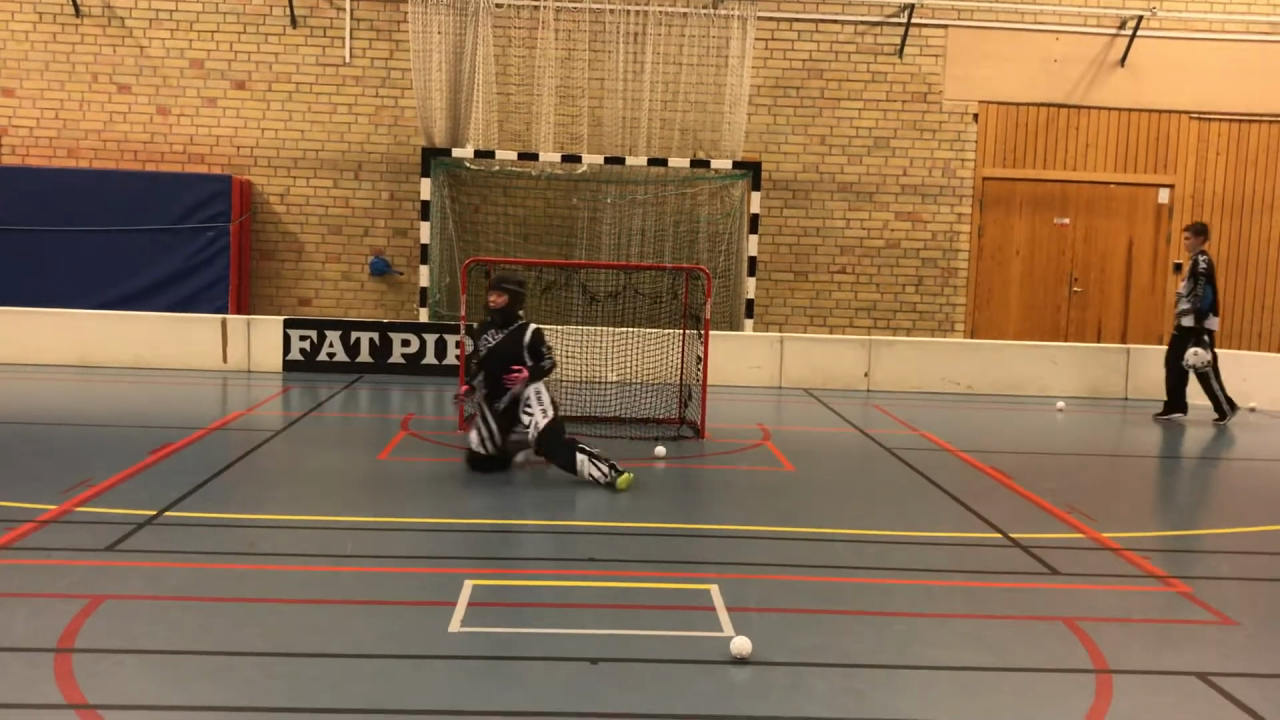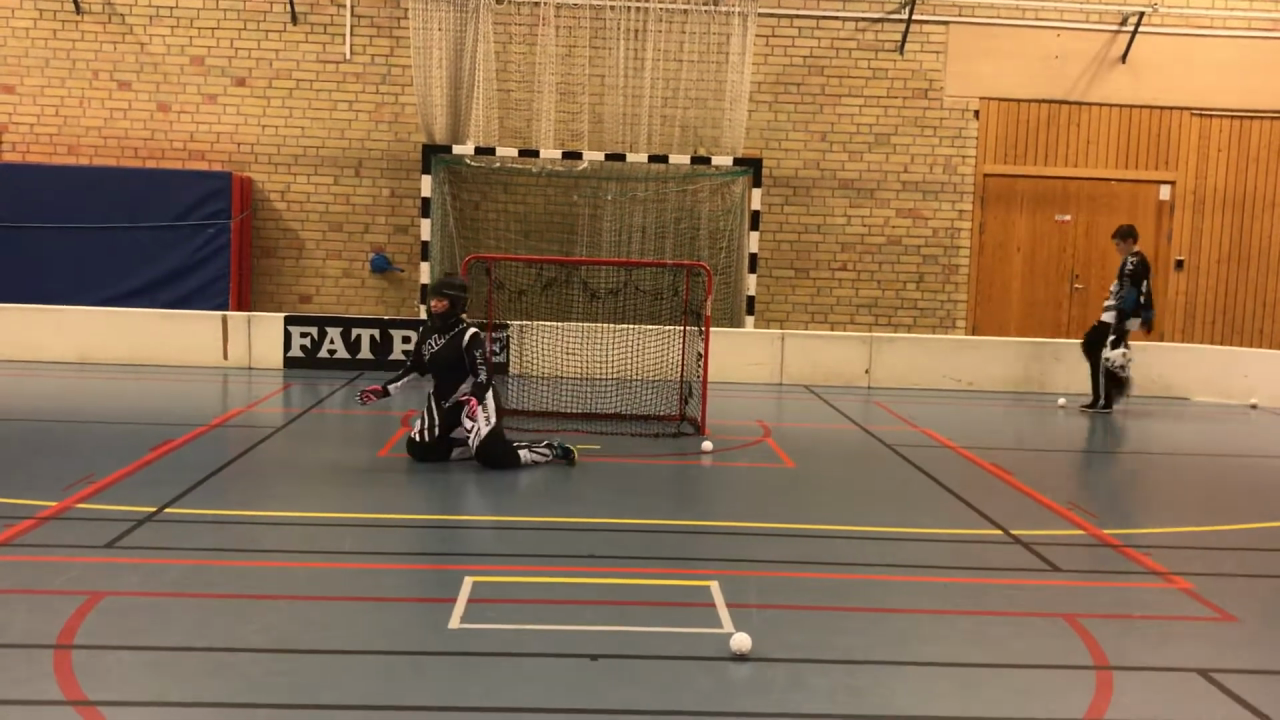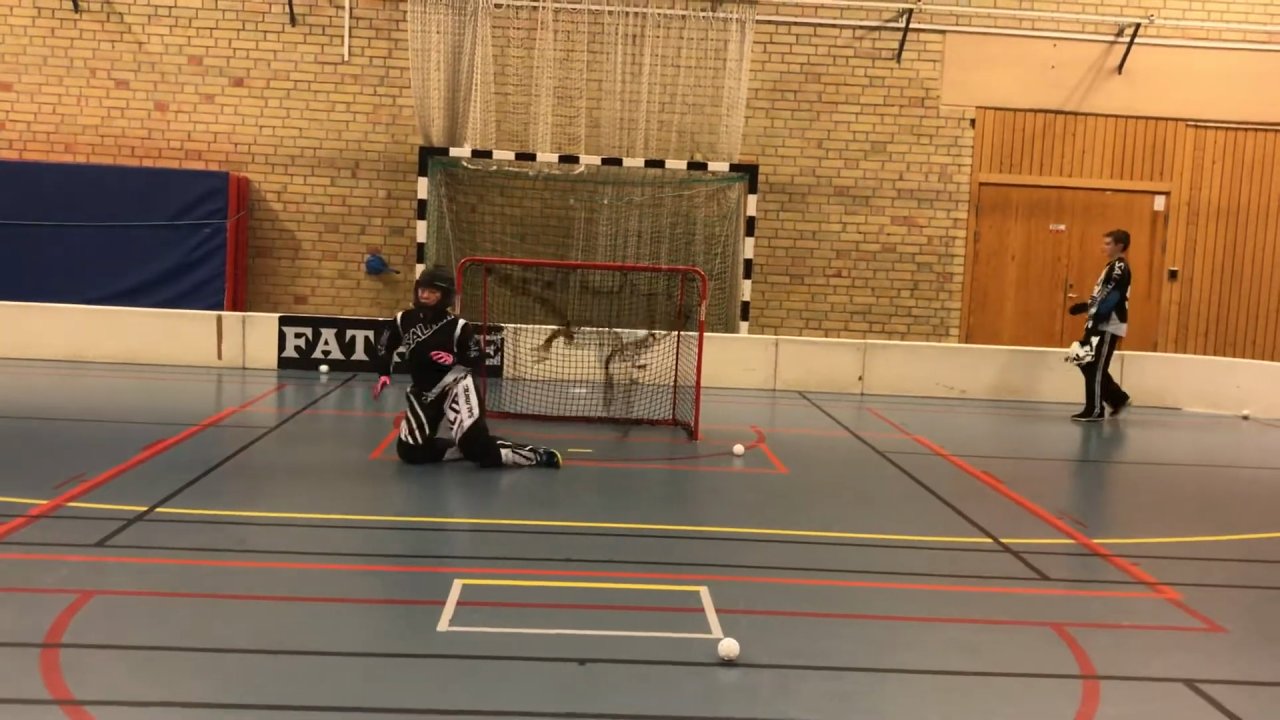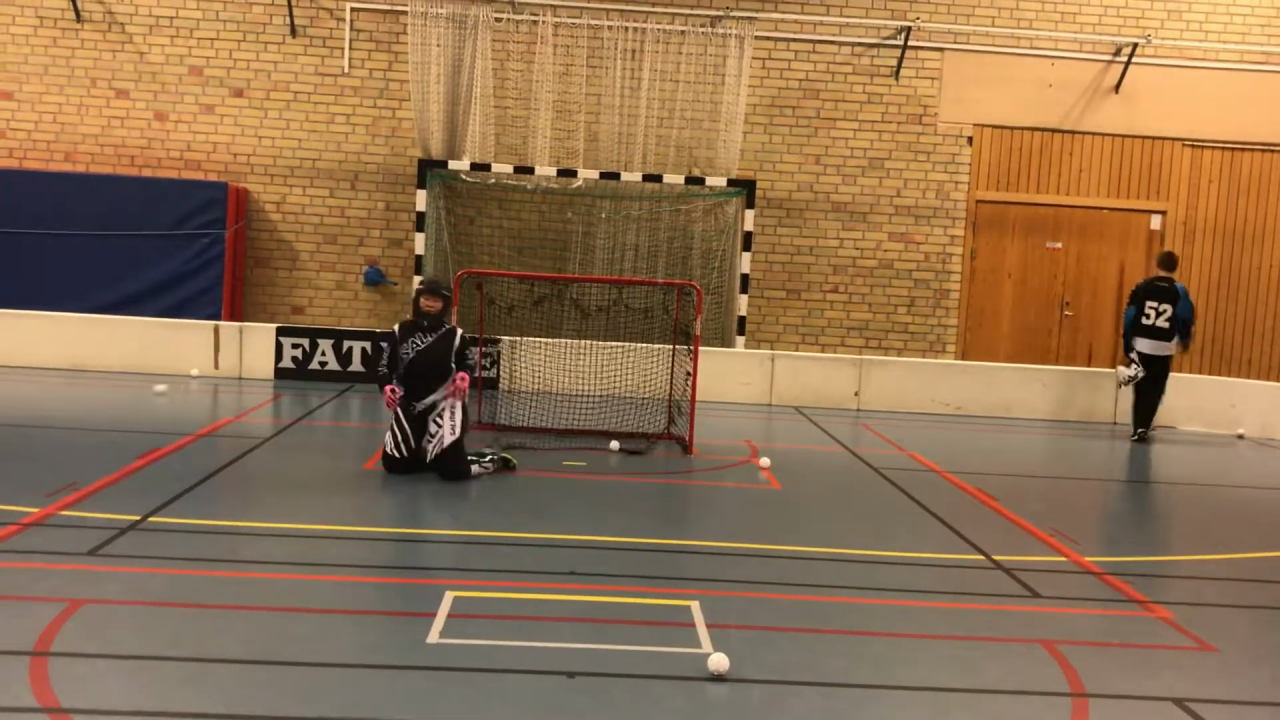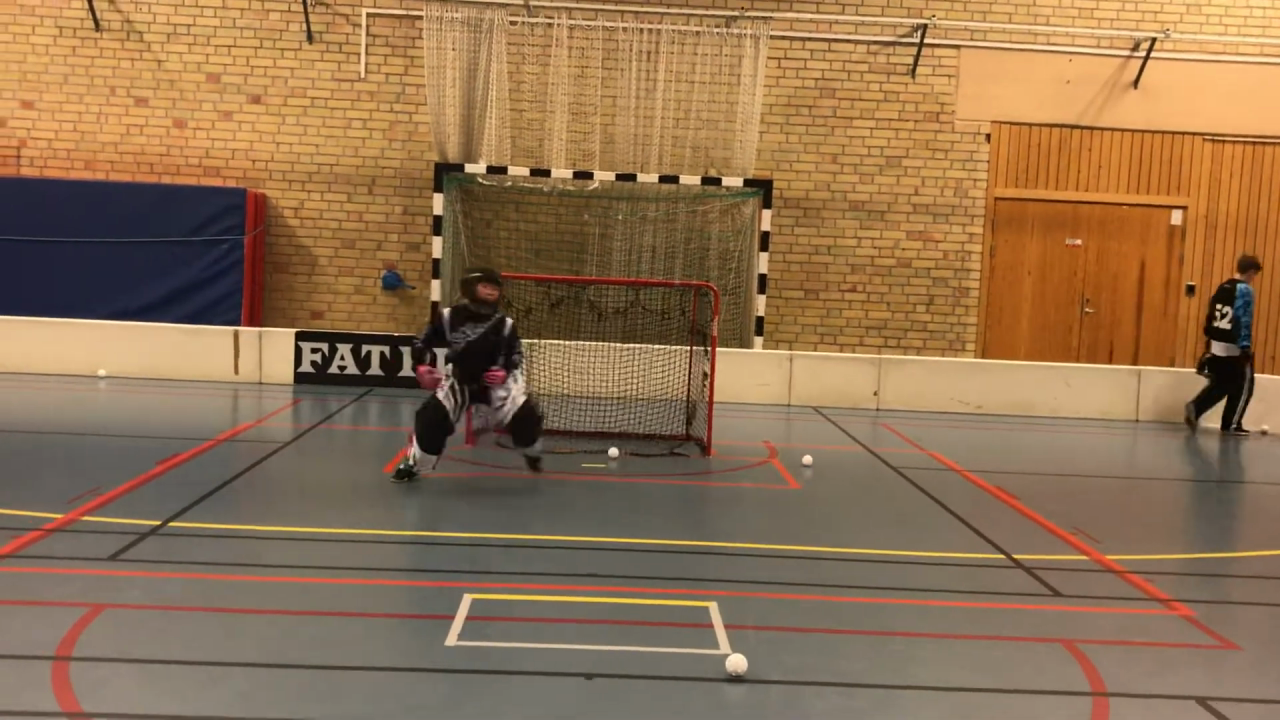
dt=0.7s
person 1, frame 1
left shoulder: (528, 331)
right shoulder: (483, 329)
left elbow: (548, 363)
right elbow: (477, 364)
left wrist: (528, 375)
right wrist: (469, 386)
left hip: (528, 394)
right hip: (494, 400)
left knee: (550, 439)
right knee: (479, 461)
left ankle: (608, 472)
right ankle: (531, 447)
person 1, frame 2
left shoulder: (469, 335)
right shoulder: (427, 331)
left elbow: (483, 375)
right elbow: (414, 368)
left wrist: (475, 398)
right wrist: (384, 389)
left hip: (474, 399)
right hip: (443, 400)
left knee: (493, 456)
right knee: (418, 448)
left ankle: (552, 450)
right ankle: (475, 445)
person 1, frame 3
left shoulder: (458, 326)
right shoulder: (403, 320)
left elbow: (477, 361)
right elbow: (385, 346)
left wrist: (453, 359)
right wrist: (384, 374)
left hip: (456, 388)
right hip: (422, 393)
left knee: (476, 442)
right knee: (410, 452)
left ankle: (537, 455)
right ankle: (465, 447)
person 1, frame 4
left shoulder: (453, 335)
right shoulder: (400, 332)
left elbow: (464, 363)
right elbow: (384, 365)
left wrist: (464, 374)
right wrist: (386, 386)
left hip: (443, 402)
right hip: (409, 403)
left knee: (451, 469)
right knee: (394, 464)
left ankle: (492, 460)
right ankle: (432, 456)
person 1, frame 5
left shoulder: (504, 324)
right shoulder: (449, 316)
left elbow: (515, 355)
right elbow: (423, 344)
left wrist: (504, 371)
right wrist: (421, 366)
left hip: (497, 380)
right hip: (460, 380)
left knee: (525, 417)
right knee: (432, 419)
left ankle: (530, 453)
right ankle: (412, 465)
person 2, frame 1
left shoulder: (1203, 261)
right shoulder: (1196, 261)
left elbow: (1204, 294)
left wrist: (1199, 323)
left hip: (1198, 323)
right hip: (1186, 322)
left knee: (1205, 367)
right knee: (1174, 361)
left ankle: (1226, 407)
right ankle: (1175, 406)
person 2, frame 2
left shoulder: (1131, 263)
right shoulder: (1141, 261)
left elbow: (1128, 296)
right elbow: (1146, 292)
left wrist: (1120, 324)
right wrist: (1147, 317)
left hip: (1116, 318)
right hip: (1116, 318)
left knee: (1102, 356)
right knee: (1089, 345)
left ankle: (1102, 402)
right ankle: (1118, 384)
person 2, frame 3
left shoulder: (1119, 268)
right shoulder: (1117, 267)
left elbow: (1110, 298)
left wrist: (1093, 320)
right wrist: (1085, 306)
left hip: (1107, 326)
right hip: (1106, 325)
left knee: (1095, 367)
right knee: (1096, 367)
left ankle: (1095, 410)
right ankle: (1118, 399)
person 2, frame 4
left shoulder: (1142, 287)
right shoulder: (1180, 291)
left elbow: (1130, 314)
right elbow: (1187, 320)
left wrist: (1127, 341)
right wrist: (1185, 341)
left hip: (1140, 343)
right hip: (1164, 347)
left knee: (1141, 386)
right knee: (1154, 389)
left ankle: (1140, 426)
right ankle: (1142, 427)
person 2, frame 5
left shoulder: (1221, 288)
right shoulder: (1244, 290)
left elbow: (1210, 317)
right elbow: (1243, 320)
left wrist: (1209, 340)
right wrist: (1246, 346)
left hip: (1217, 345)
right hip: (1235, 347)
left knee: (1219, 385)
right knee: (1243, 386)
left ankle: (1195, 407)
right ankle: (1231, 424)
